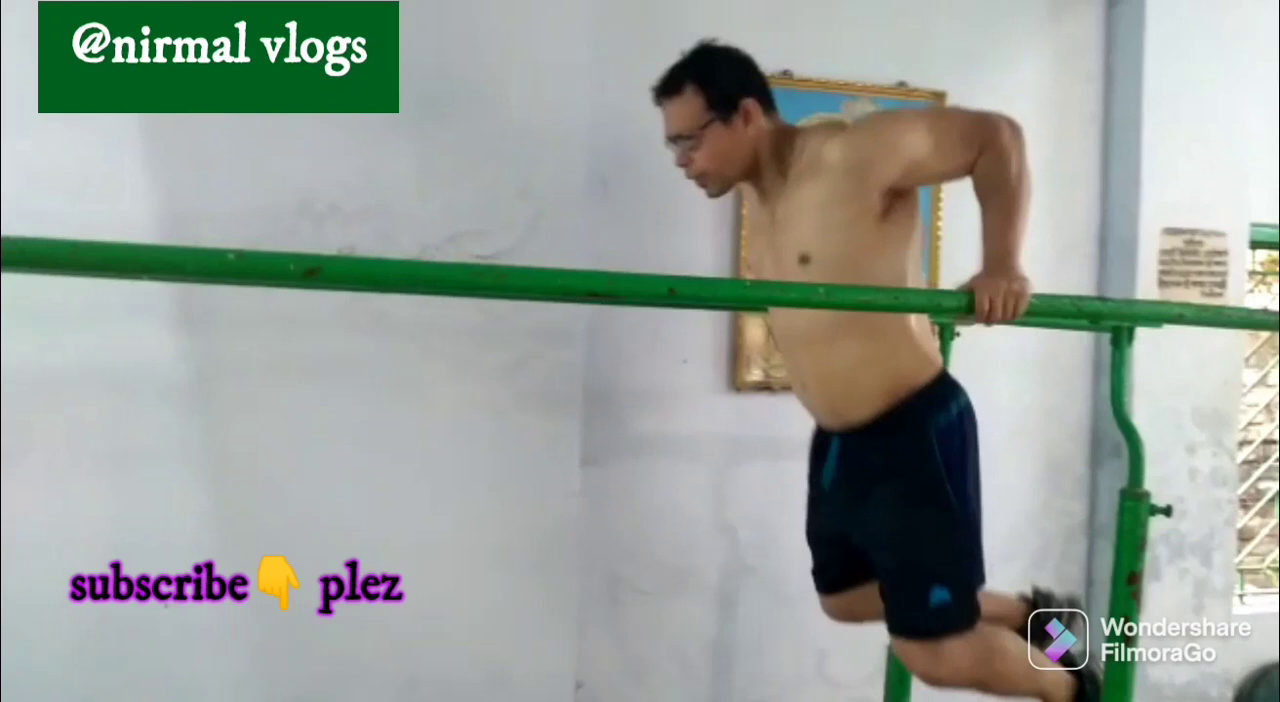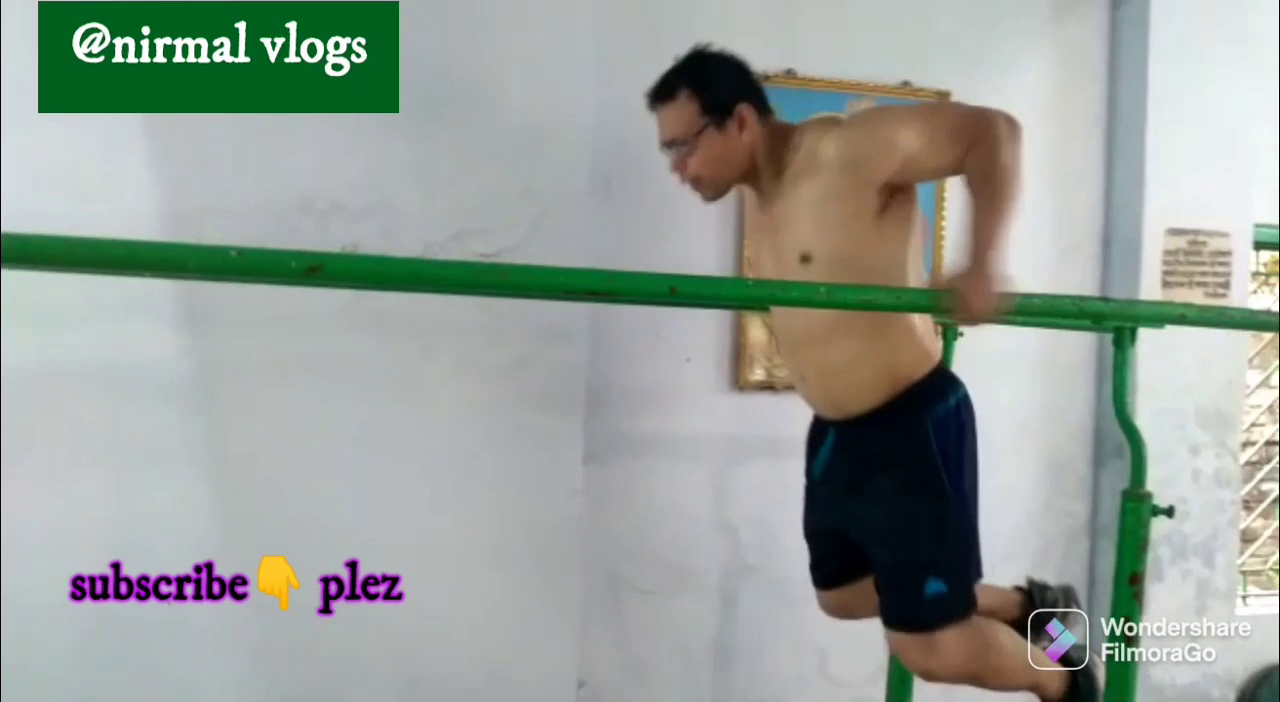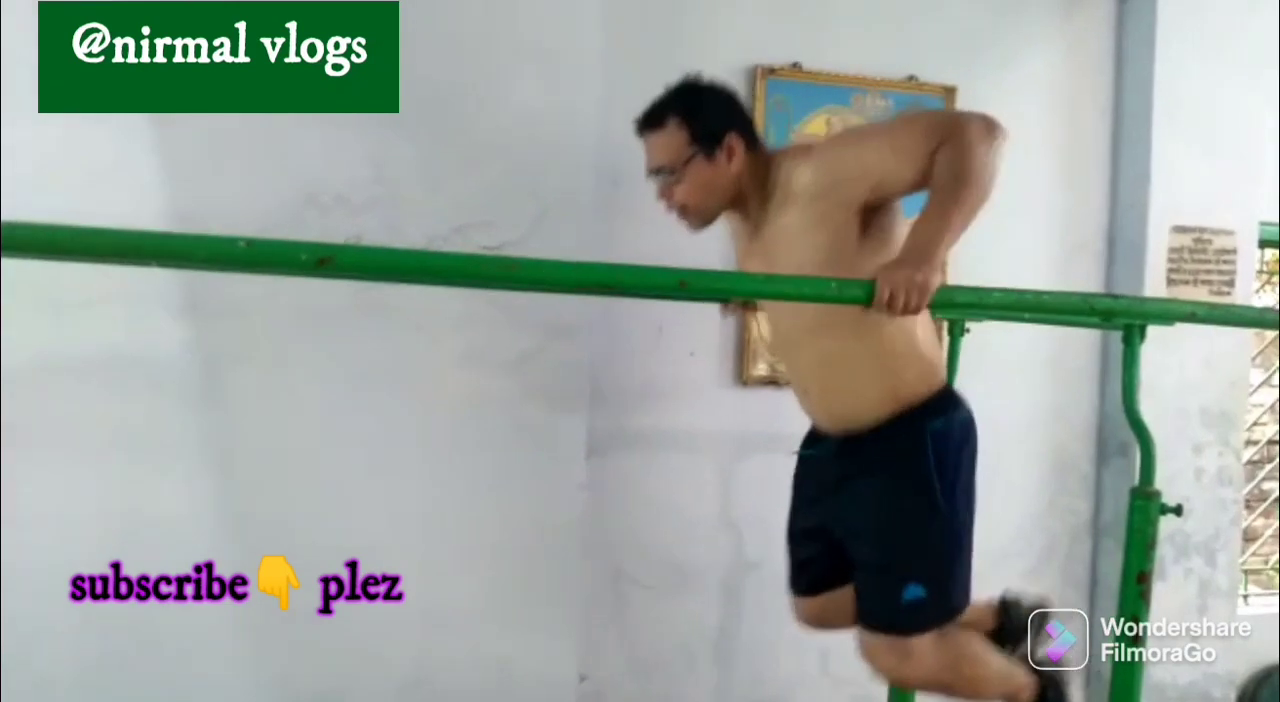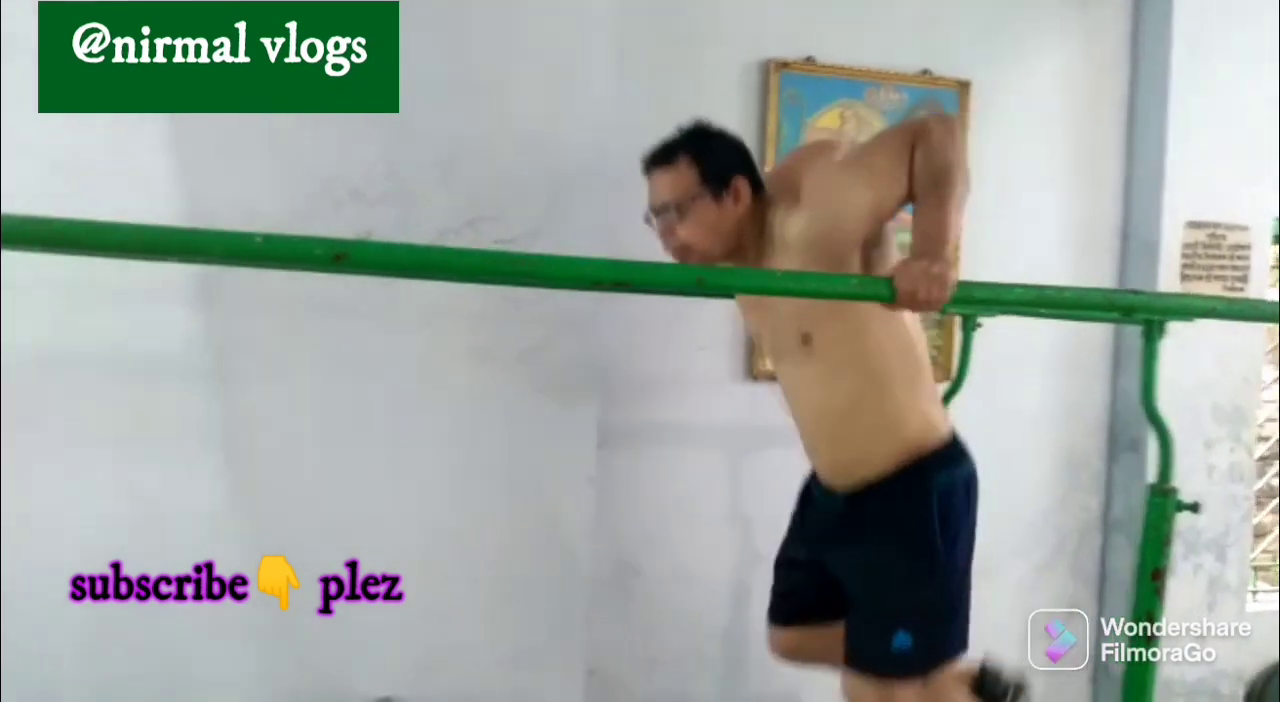
dt=0.1s
person 1, frame 1
left shoulder: (847, 155)
right shoulder: (761, 192)
left elbow: (996, 134)
left wrist: (1002, 263)
left hip: (915, 434)
right hip: (838, 442)
right knee: (844, 598)
right ankle: (1027, 616)
person 1, frame 2
left shoulder: (844, 152)
right shoulder: (763, 188)
left elbow: (993, 131)
left wrist: (982, 260)
left hip: (913, 426)
right hip: (835, 435)
left knee: (928, 645)
right knee: (841, 594)
right ankle: (1024, 606)
person 1, frame 3
left shoulder: (816, 178)
right shoulder: (750, 208)
left elbow: (974, 133)
left wrist: (924, 251)
left hip: (915, 444)
right hip: (835, 449)
left knee: (901, 649)
right knee: (821, 604)
right ankle: (996, 624)
person 1, frame 4
left shoulder: (816, 222)
right shoulder: (747, 245)
left elbow: (933, 136)
right elbow: (820, 151)
left wrist: (935, 254)
left hip: (915, 491)
right hip: (834, 493)
right knee: (795, 637)
